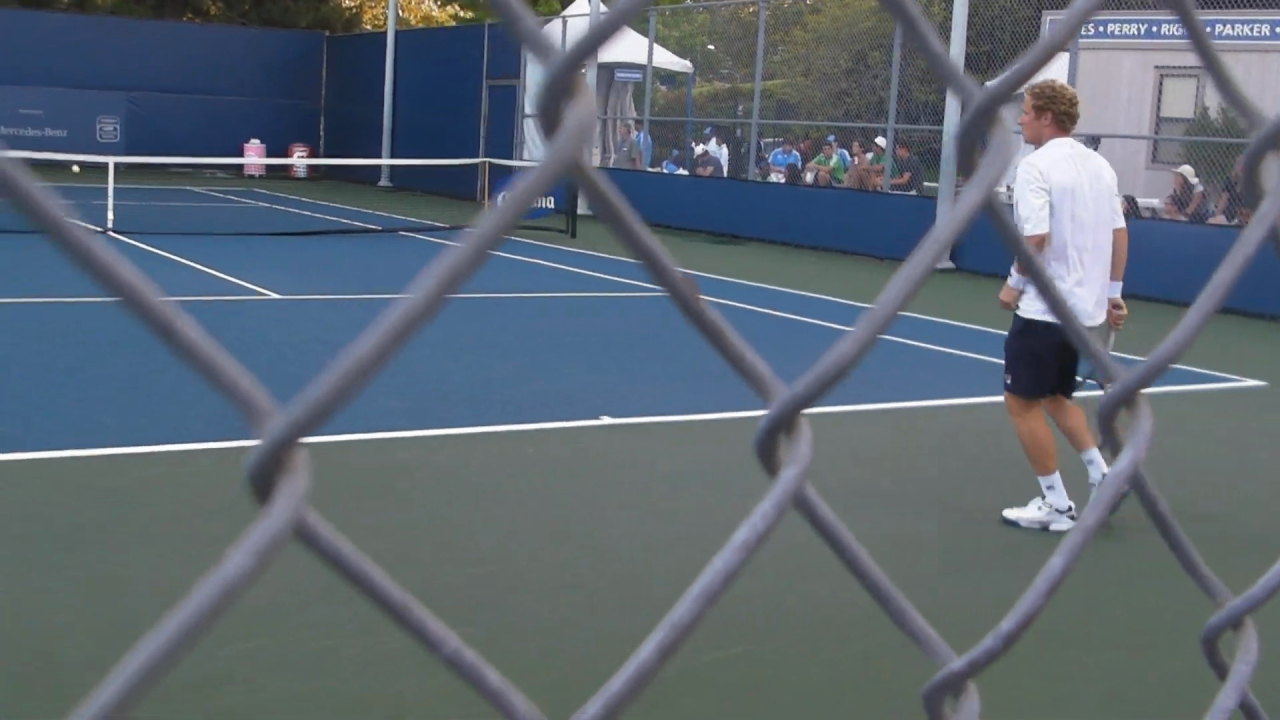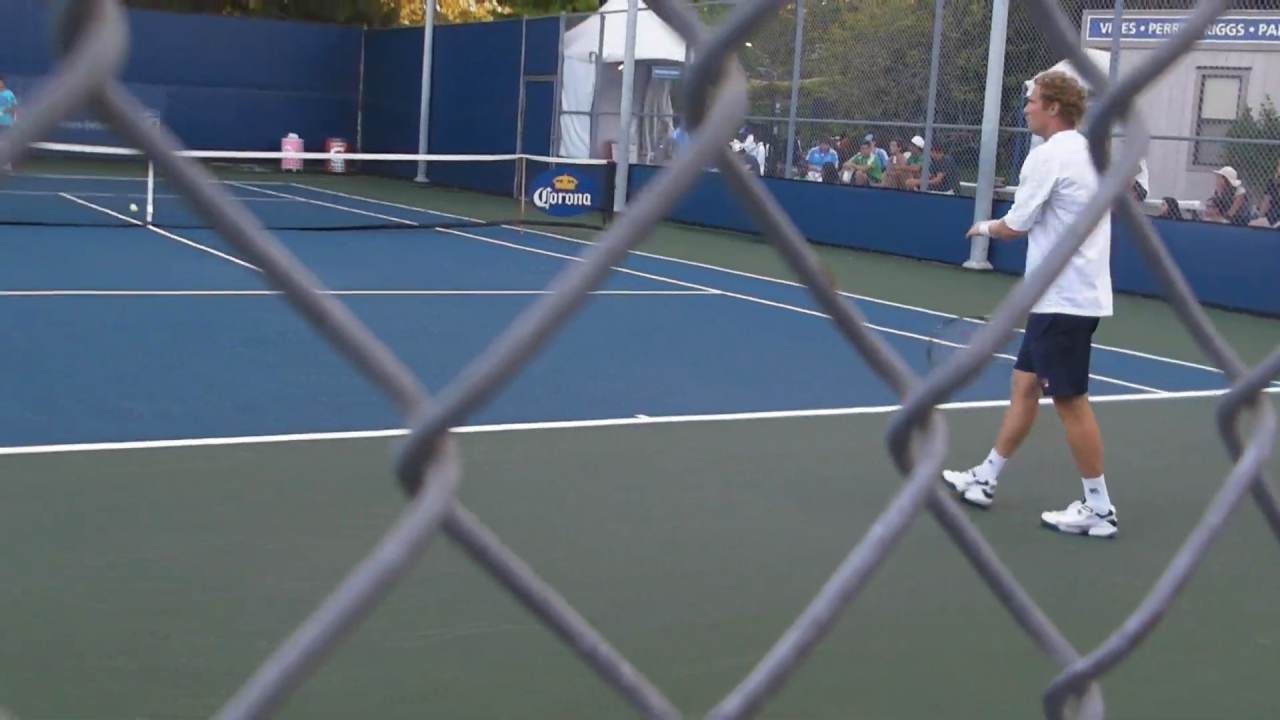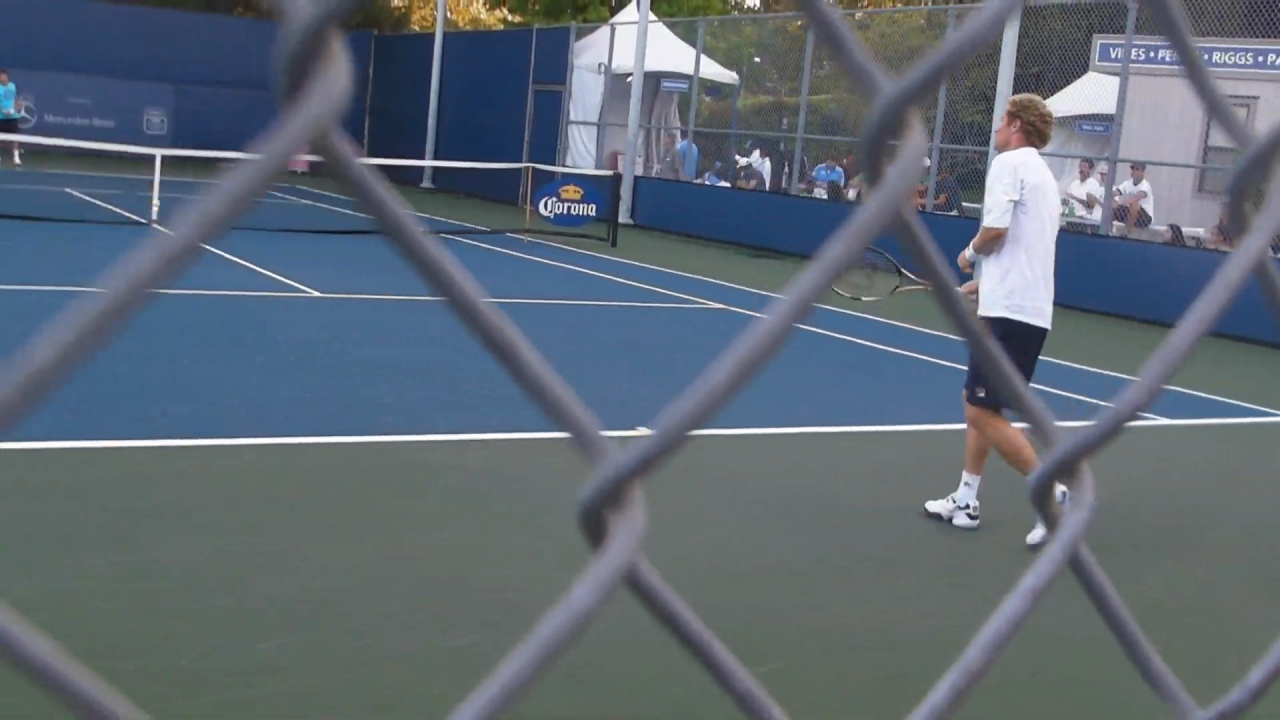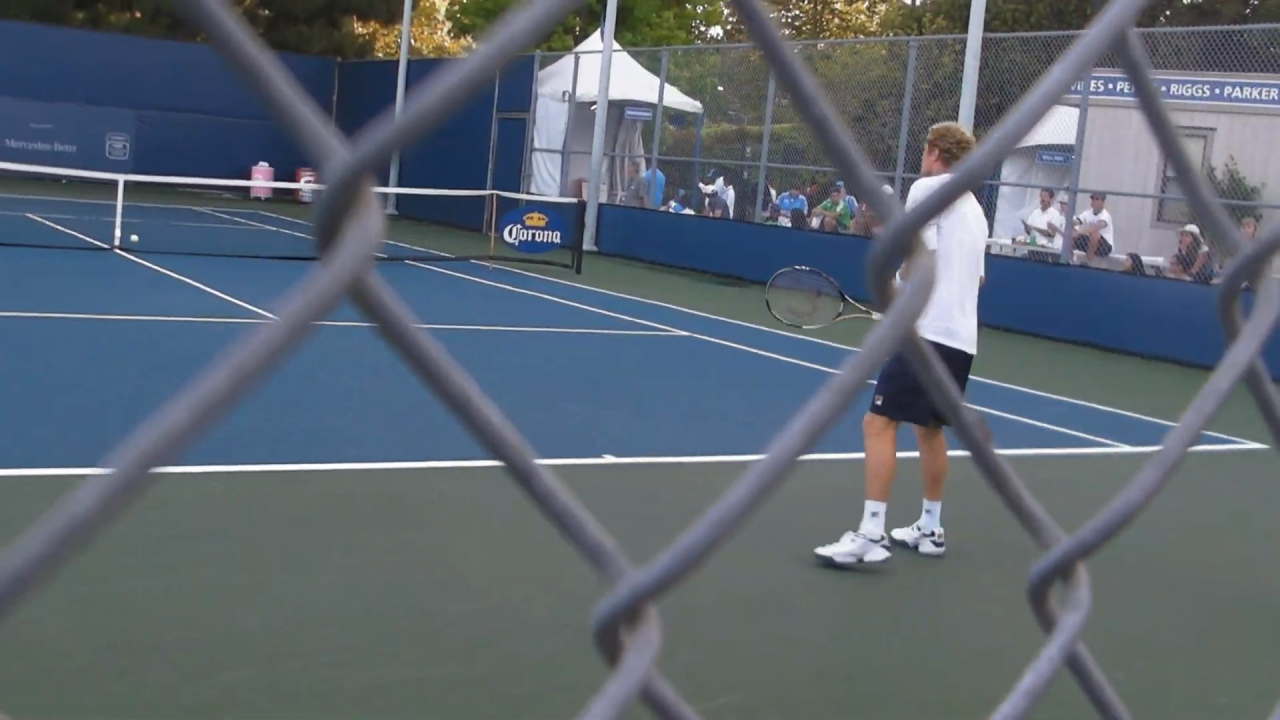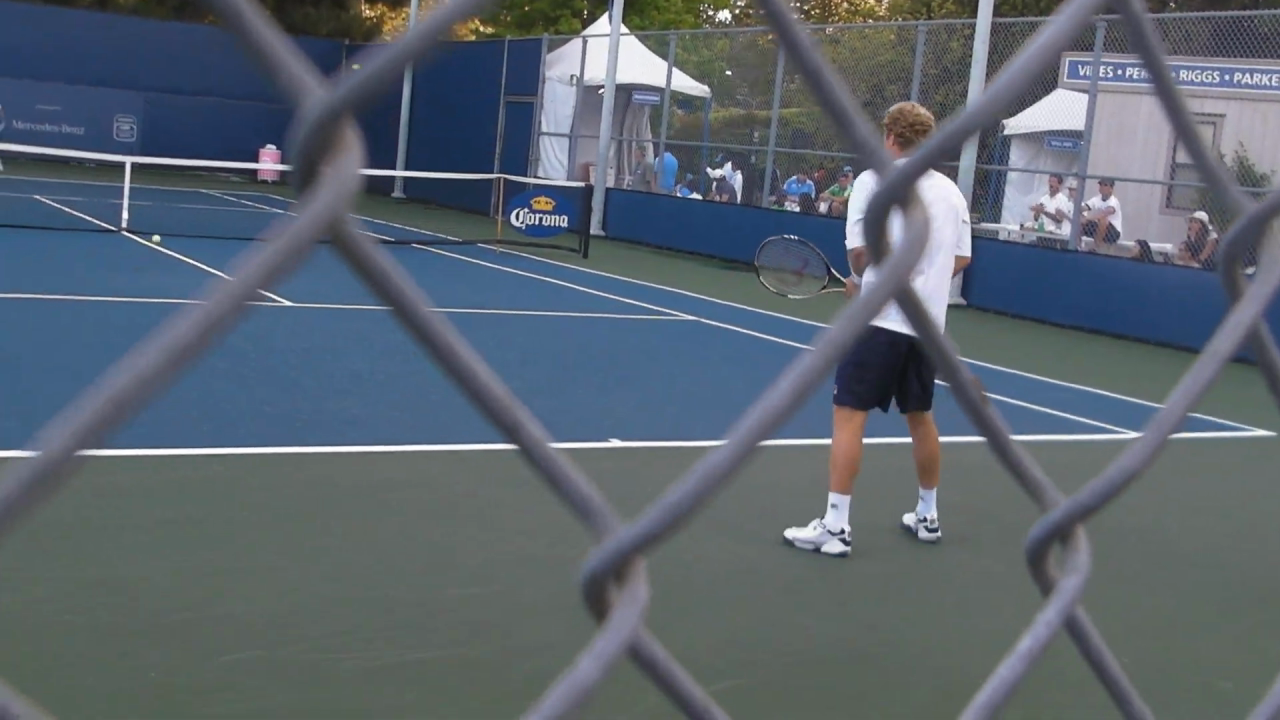
dt=0.3s
person 1, frame 1
left shoulder: (1036, 166)
right shoulder: (1100, 165)
left elbow: (1036, 237)
right elbow: (1119, 233)
left wrist: (1014, 283)
right wrist: (1113, 291)
left hip: (1045, 308)
right hip: (1087, 305)
left knee: (1022, 402)
right knee: (1053, 396)
left ankle: (1056, 504)
right ankle: (1102, 478)
person 1, frame 2
left shoulder: (1047, 155)
right shoulder: (1087, 153)
left elbow: (1015, 226)
left wrist: (985, 228)
left hip: (1065, 300)
right hip: (1071, 293)
left knee: (1070, 401)
right knee: (1025, 384)
left ankle: (1099, 509)
right ankle: (986, 478)
person 1, frame 3
left shoulder: (1009, 163)
right shoulder: (1040, 172)
left elbow: (994, 231)
left wrist: (970, 254)
right wrist: (981, 282)
left hip: (1009, 310)
right hip: (1027, 308)
left knee: (983, 413)
right knee: (983, 408)
left ankle: (1052, 494)
right ankle: (966, 501)
person 1, frame 4
left shoulder: (925, 188)
right shoulder: (974, 206)
left elbow: (919, 251)
left hip: (929, 332)
right hip: (962, 336)
left knee: (879, 425)
right knee: (930, 429)
left ankle: (870, 534)
right ankle: (930, 529)
person 1, frame 5
left shoulder: (873, 180)
right shoulder: (950, 190)
left elbow: (859, 249)
right elbow: (960, 259)
left wrist: (858, 279)
left hip: (882, 317)
right hip: (929, 321)
left knee: (848, 415)
right knee: (920, 416)
left ankle: (835, 526)
right ankle: (928, 515)
